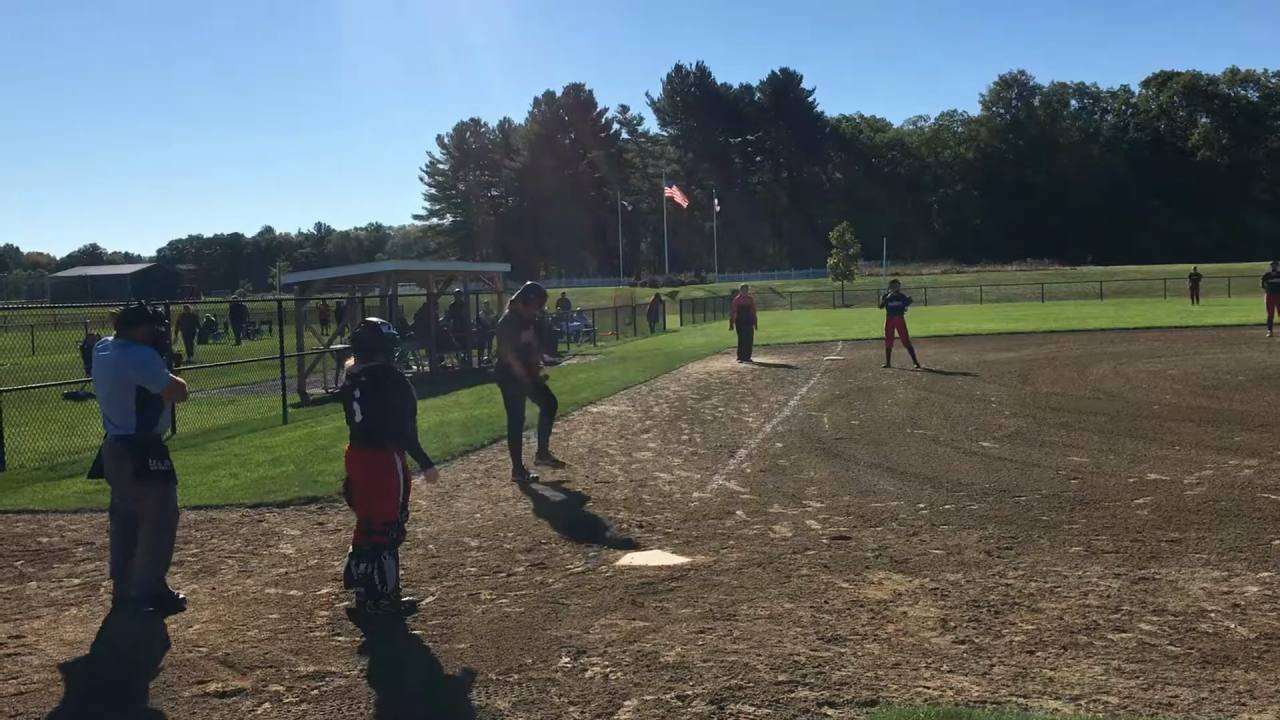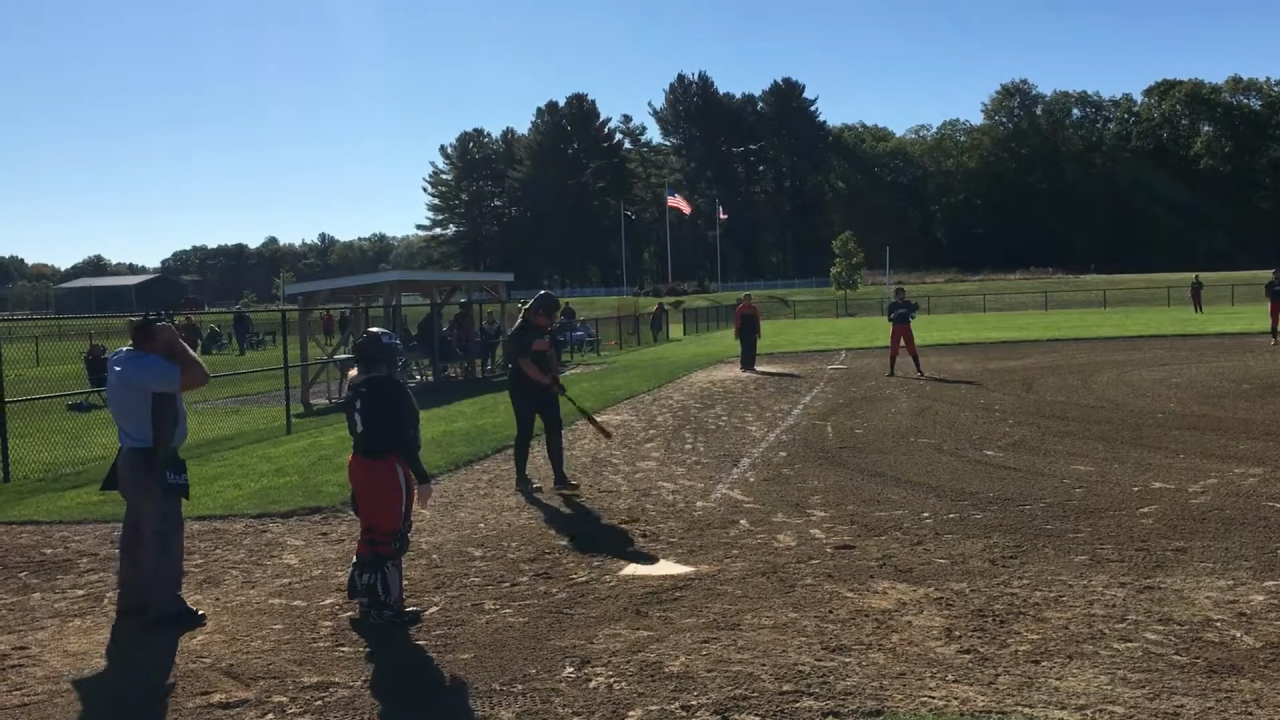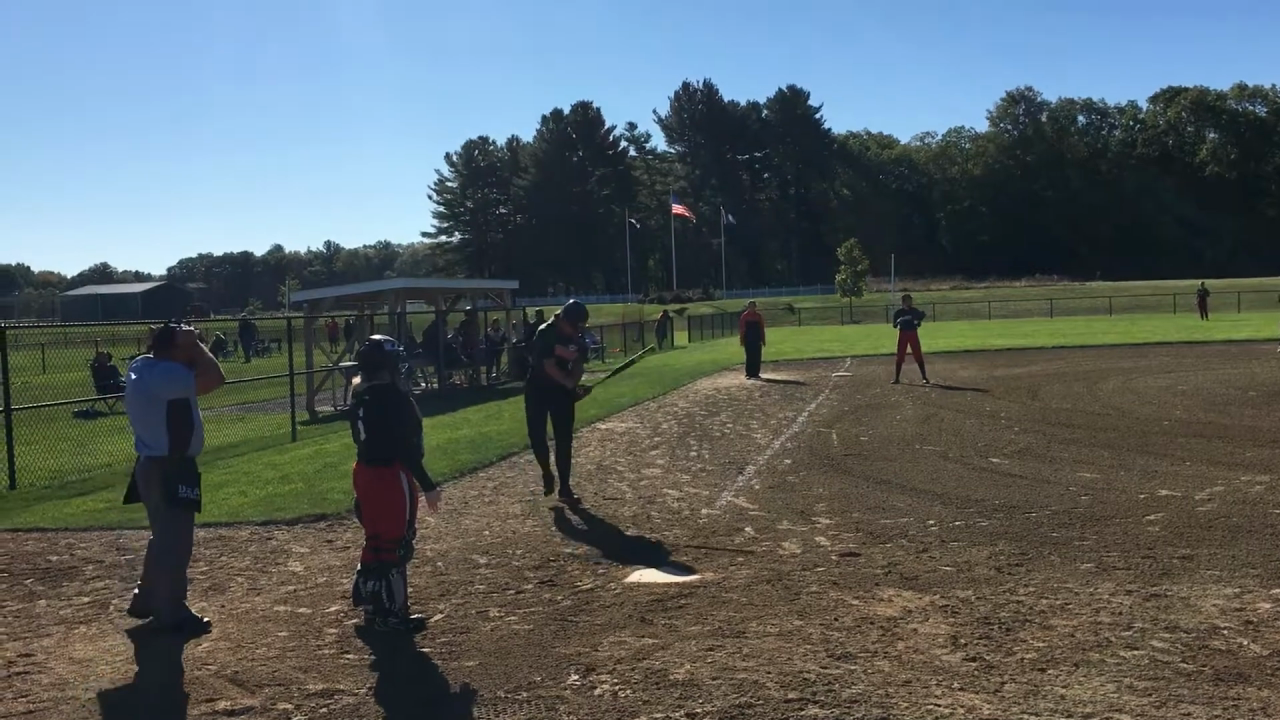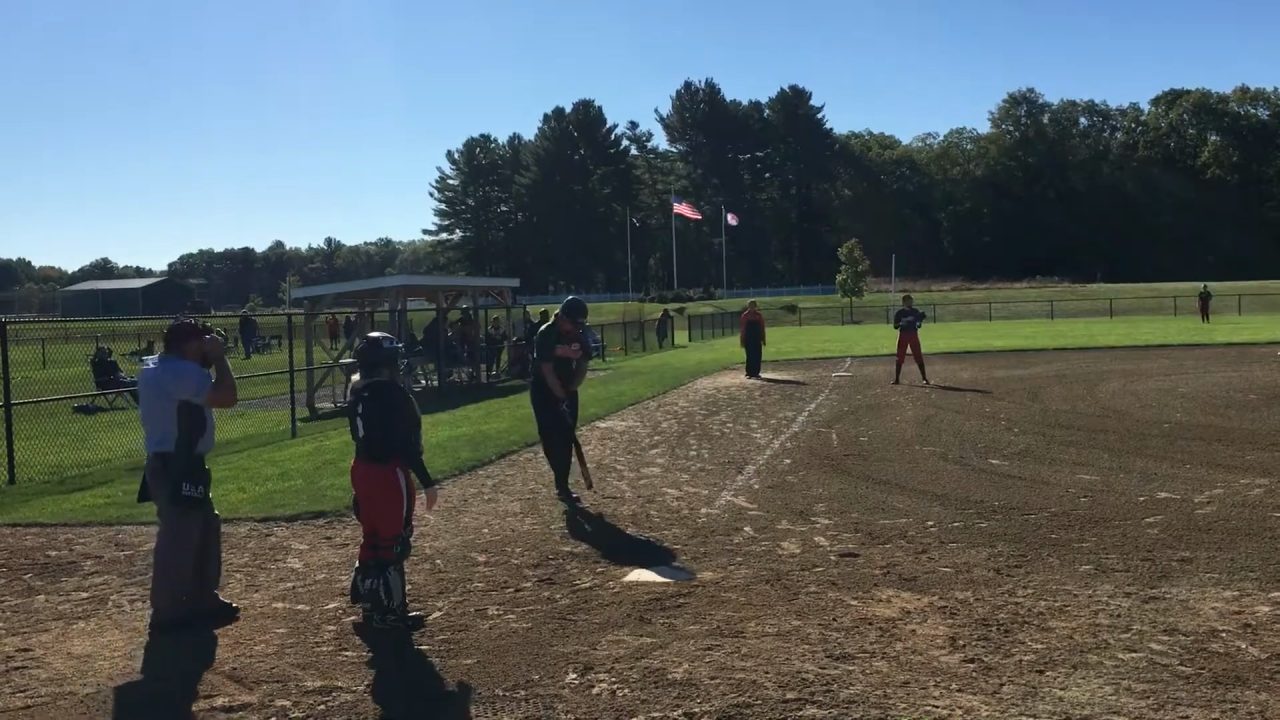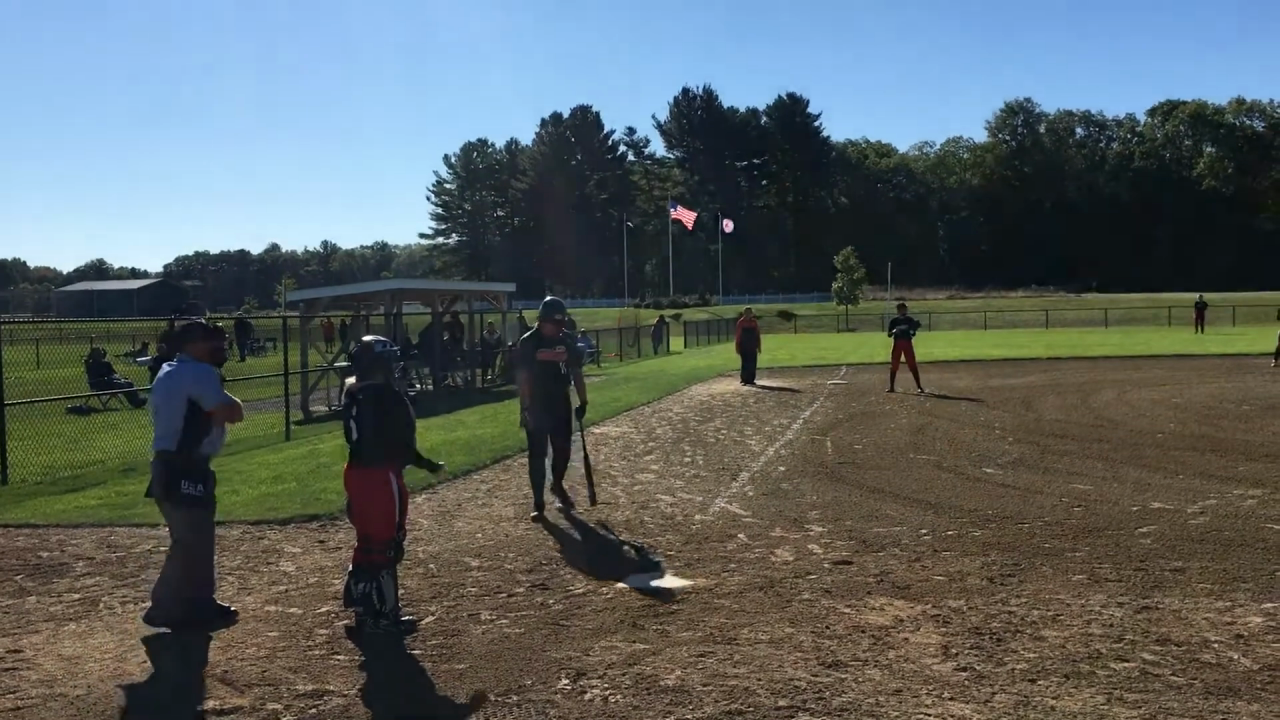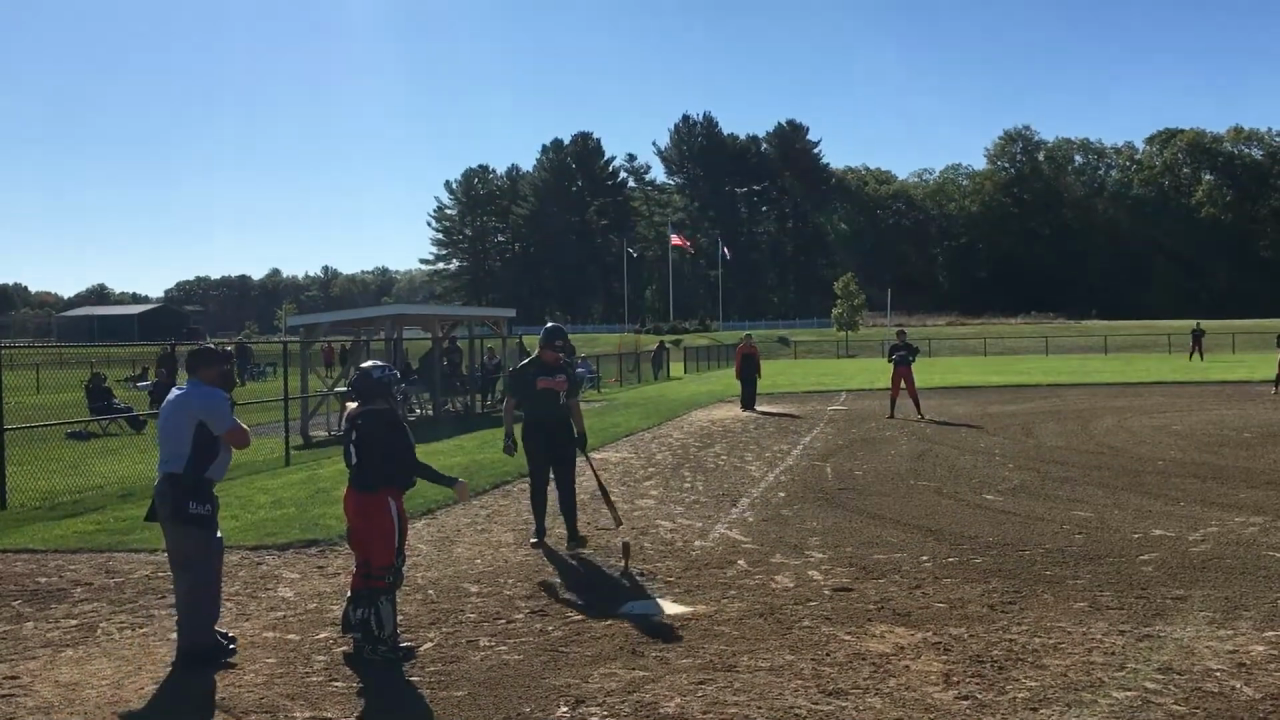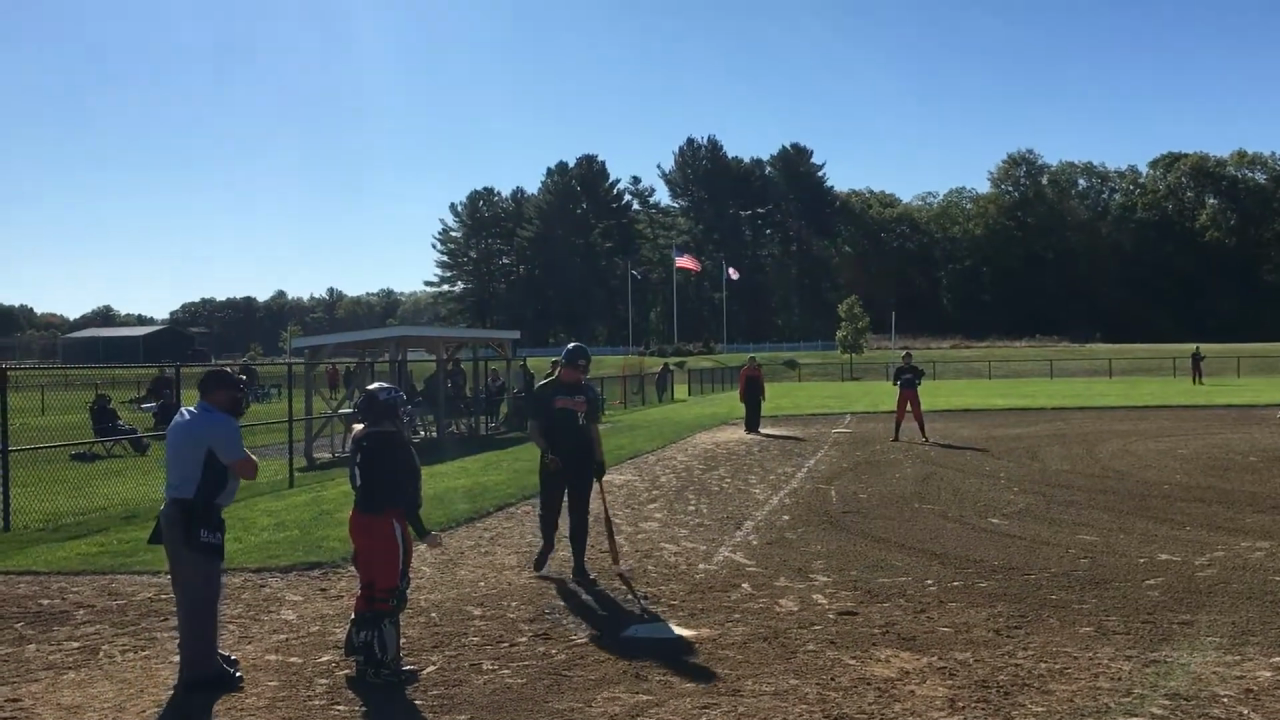
dt=0.4s
person 1, frame 1
left shoulder: (103, 350)
right shoulder: (140, 356)
right elbow: (179, 392)
left wrist: (141, 336)
right wrist: (169, 376)
left hip: (117, 447)
right hip: (141, 450)
left knee: (125, 519)
right knee: (161, 517)
left ankle: (126, 588)
right ankle: (149, 589)
person 1, frame 2
left shoulder: (119, 360)
right shoulder: (151, 367)
right elbow: (200, 377)
right wrist: (176, 342)
left hip: (132, 458)
right hip: (155, 462)
left knee: (136, 532)
right knee: (165, 534)
left ankle: (132, 598)
right ankle: (166, 606)
person 1, frame 3
left shoulder: (141, 368)
right shoulder: (166, 375)
right elbow: (214, 379)
right wrist: (194, 343)
left hip: (153, 466)
right hip: (171, 471)
left knee: (164, 537)
right knee: (174, 541)
left ankle: (147, 599)
right ankle: (171, 614)
person 1, frame 4
left shoulder: (155, 368)
right shoulder: (182, 372)
right elbow: (226, 398)
right wrist: (219, 355)
left hip: (168, 463)
right hip: (178, 468)
left knee: (206, 528)
right knee: (178, 539)
left ankle: (203, 601)
right ankle: (168, 611)
person 1, frame 5
left shoulder: (170, 372)
right shoulder: (198, 373)
right elbow: (232, 413)
right wrist: (232, 402)
left hip: (174, 466)
right hip: (184, 470)
left knee: (198, 536)
right knee: (191, 540)
left ankle: (199, 603)
right ankle: (165, 607)
person 1, frame 6
left shoulder: (178, 397)
right shoulder: (209, 397)
right elbow: (241, 440)
right wrist: (232, 421)
left hip: (175, 490)
right hip: (190, 494)
left knee: (188, 565)
right knee: (203, 565)
left ankle: (198, 634)
right ankle: (196, 642)
person 1, frame 7
left shoulder: (183, 418)
right shoulder: (219, 424)
right elbow: (249, 471)
right wrist: (244, 455)
left hip: (178, 513)
right hip: (197, 519)
left knee: (193, 592)
right knee: (201, 594)
left ankle: (201, 657)
right ankle: (200, 670)
person 2, frame 1
left shoulder: (351, 379)
right shoulder: (391, 379)
left elbow: (355, 422)
right elbow: (402, 429)
right wrist: (425, 463)
left hip: (357, 455)
right hip: (385, 458)
left knee: (367, 524)
right knee: (387, 527)
left ankle: (364, 590)
right ankle: (383, 597)
person 2, frame 2
left shoulder: (355, 389)
right shoulder: (391, 390)
left elbow: (359, 431)
right elbow: (404, 439)
right wrist: (422, 478)
left hip: (361, 465)
right hip: (388, 468)
left knee: (371, 534)
right knee: (391, 537)
left ankle: (368, 600)
right ankle: (387, 607)
person 2, frame 3
left shoulder: (359, 395)
right shoulder: (394, 397)
left elbow: (364, 438)
right elbow: (406, 446)
right wrist: (427, 485)
left hip: (366, 473)
right hip: (391, 476)
left knee: (376, 541)
right knee: (395, 544)
left ankle: (372, 606)
right ankle: (391, 614)
person 2, frame 4
left shoulder: (358, 391)
right shoulder: (392, 393)
left elbow: (362, 434)
right elbow: (405, 443)
right wrist: (426, 482)
left hip: (364, 469)
right hip: (389, 472)
left knee: (373, 538)
right knee: (393, 541)
left ankle: (371, 602)
right ankle: (389, 611)
person 2, frame 5
left shoulder: (353, 393)
right shoulder: (388, 397)
right elbow: (401, 446)
right wrist: (434, 467)
left hip: (357, 471)
right hip: (381, 476)
left knee: (368, 541)
right knee: (386, 545)
left ankle: (364, 606)
right ankle: (382, 614)
person 2, frame 6
left shoulder: (354, 418)
right shoulder: (386, 421)
right elbow: (409, 465)
right wrist: (451, 482)
left hip: (357, 497)
right hip: (382, 500)
left knee: (366, 566)
right knee: (386, 569)
left ankle: (362, 632)
right ankle: (381, 640)
person 2, frame 7
left shoulder: (362, 439)
right shoulder: (392, 443)
right elbow: (403, 492)
right wrist: (423, 532)
left hip: (363, 519)
right hip: (385, 523)
left knee: (371, 589)
right knee: (390, 594)
left ankle: (366, 657)
right ankle: (382, 665)
person 3, frame 1
left shoulder: (527, 319)
right shoulder: (508, 322)
right elbow: (510, 358)
left wrist: (536, 369)
right wrist: (527, 381)
left hip: (526, 373)
right hip: (510, 375)
left knee: (550, 404)
right knee: (516, 420)
left ankle: (543, 453)
right ankle: (518, 469)
person 3, frame 2
left shoulder: (545, 328)
right shoulder: (521, 332)
left elbow: (550, 353)
right elbow: (526, 365)
left wrist: (555, 378)
right wrist: (549, 383)
left hip: (542, 382)
right hip: (522, 385)
left knee: (554, 427)
right knee: (525, 431)
left ankle: (559, 478)
right ankle: (521, 478)
person 3, frame 3
left shoulder: (576, 338)
right shoulder: (545, 334)
left elbow: (578, 365)
right elbow: (549, 368)
left wrist: (574, 386)
right wrist: (572, 385)
left hip: (562, 390)
right hip: (538, 389)
left knee: (564, 439)
right knee: (537, 433)
left ankle: (564, 488)
right ankle: (547, 473)
person 3, frame 4
left shoulder: (579, 336)
right shoulder: (546, 334)
left elbow: (582, 367)
right elbow: (547, 371)
left wrist: (570, 393)
right wrist: (561, 399)
left hip: (567, 391)
right hip: (544, 390)
left knee: (566, 438)
right knee: (549, 434)
left ankle: (564, 487)
right ankle: (560, 479)
person 3, frame 5
left shoulder: (567, 340)
right shoulder: (528, 342)
left elbow: (576, 372)
right elbow: (522, 378)
left wrist: (583, 402)
right wrist: (526, 409)
left hip: (561, 402)
right hip: (536, 405)
left knee: (563, 451)
right knee: (537, 454)
left ankle: (558, 486)
right ankle: (538, 503)
person 3, frame 6
left shoulder: (567, 368)
right shoulder: (525, 370)
left elbow: (573, 403)
right elbow: (510, 404)
left wrist: (581, 433)
right wrist: (509, 435)
left hip: (563, 431)
right hip: (535, 433)
left knee: (566, 483)
right knee: (539, 483)
left ankle: (572, 534)
right ankle: (539, 529)
person 3, frame 7
left shoulder: (588, 392)
right shoulder: (544, 390)
left elbow: (593, 428)
right elbow: (533, 427)
left wrist: (599, 460)
right wrist: (545, 452)
left hip: (582, 459)
right hip: (554, 459)
left knee: (580, 514)
right knee: (549, 510)
left ankle: (579, 566)
right ankle: (547, 544)
